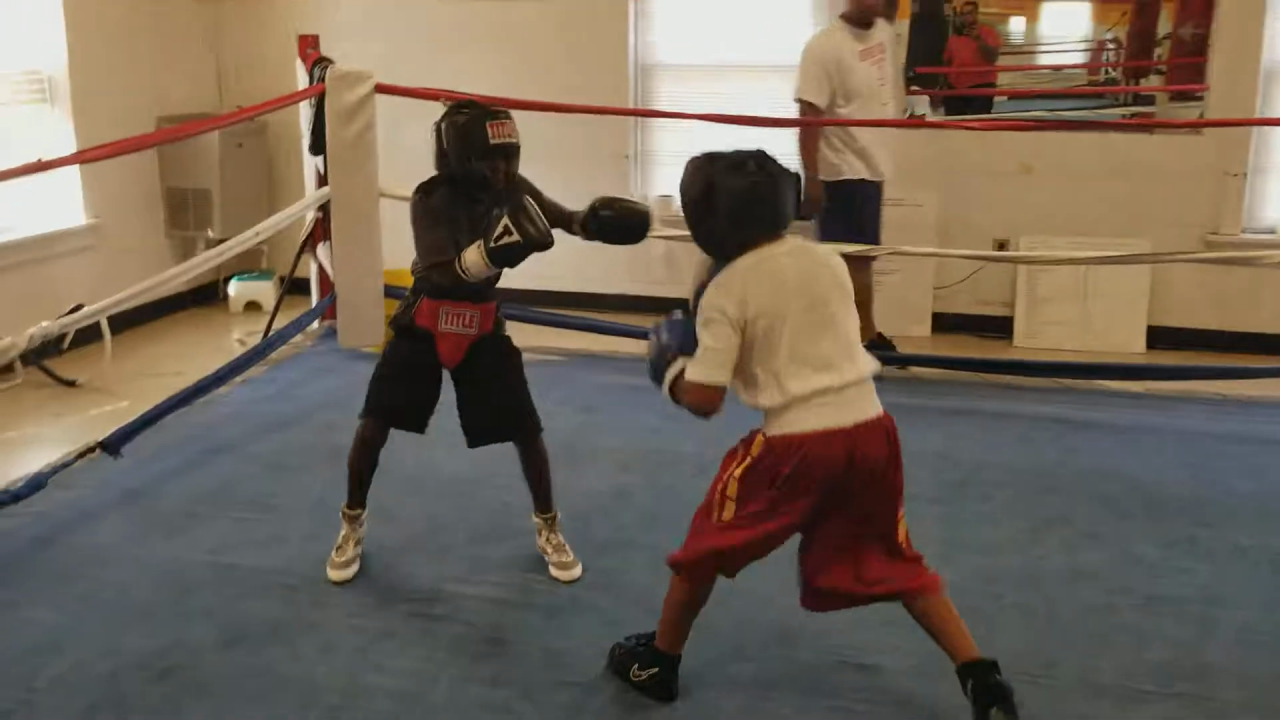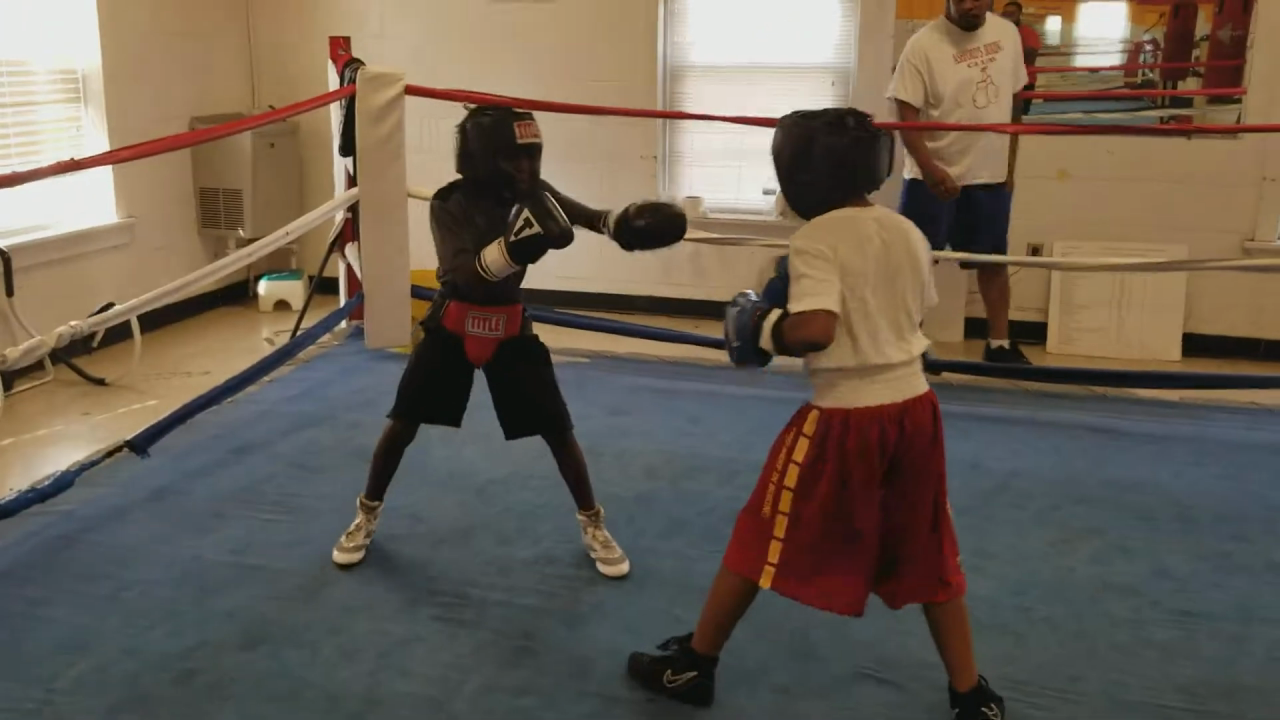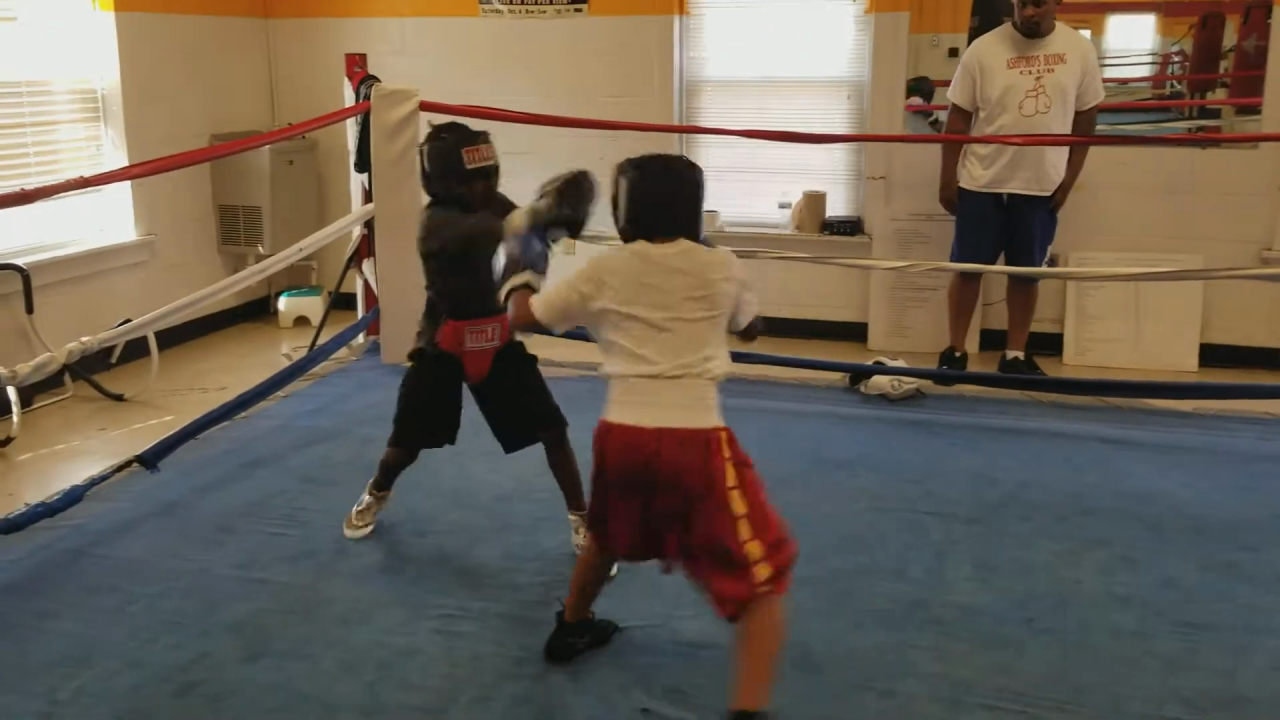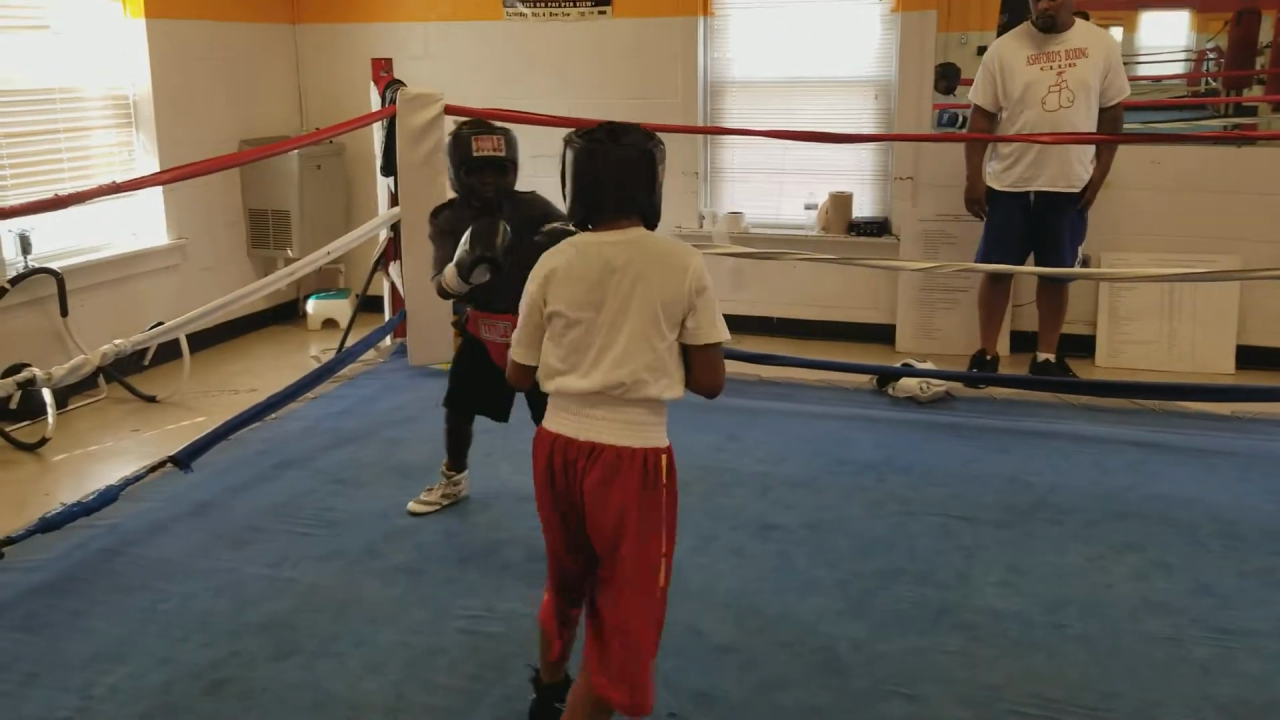
dt=0.5s
person 1, frame 1
left shoulder: (726, 291)
right shoulder: (828, 261)
left elbow: (703, 399)
left wrist: (669, 368)
left hip: (796, 444)
right hip: (869, 430)
left knee: (706, 545)
right knee: (895, 561)
left ankle: (658, 662)
person 1, frame 2
left shoulder: (814, 240)
right shoulder: (908, 233)
left elbow: (816, 330)
left wrist: (762, 329)
left hip: (844, 418)
right hip: (913, 408)
left knee: (759, 543)
right knee: (929, 556)
left ankle: (693, 665)
person 1, frame 3
left shoulder: (603, 272)
right shoulder: (724, 267)
left elbow: (525, 316)
right elbow: (746, 326)
left wrist: (518, 276)
left hip: (622, 435)
right hip: (696, 440)
left knee: (611, 533)
right knee: (763, 583)
left ankle: (573, 629)
person 1, frame 4
left shoulder: (553, 265)
right shoulder: (684, 265)
left elbow: (518, 374)
right elbow: (710, 381)
left hip: (559, 444)
right hip: (634, 456)
left knee: (569, 582)
right knee: (625, 624)
person 2, frame 1
left shoulder: (512, 188)
right shoulder: (430, 200)
left elbow: (556, 215)
right elbow: (444, 272)
left wrist: (594, 216)
right wrist: (493, 250)
left hip: (482, 327)
right hip: (423, 326)
left knee: (527, 431)
right knee: (373, 425)
left ankle: (548, 528)
right ankle: (352, 524)
person 2, frame 2
left shoulder: (531, 192)
right shoulder: (449, 204)
left elbow: (582, 215)
right elbow: (462, 272)
left wrist: (624, 221)
right wrist: (513, 246)
left hip: (509, 328)
right hip: (451, 328)
left knee: (558, 431)
right knee: (402, 423)
left ankle: (593, 525)
right ankle: (368, 513)
person 2, frame 3
left shoulder: (493, 207)
right shoulder: (435, 221)
right elbow: (474, 232)
left wrist: (562, 210)
right wrist: (539, 211)
left hip: (496, 341)
right hip: (444, 348)
left knee: (553, 431)
right knee: (406, 444)
left ankle: (584, 525)
right ankle: (377, 496)
person 2, frame 4
left shoulder: (529, 207)
right shoulder: (448, 220)
right elbow: (444, 287)
left wrist: (561, 239)
right wrist: (466, 263)
right hip: (482, 331)
right knee: (458, 413)
right ankle: (453, 480)
person 3, frame 1
left shoulder: (886, 33)
right shoulder: (825, 46)
right elbow: (810, 114)
right wrist: (812, 177)
left hip: (873, 166)
right hip: (844, 170)
left knee: (857, 253)
right knee: (858, 254)
right ankle: (868, 335)
person 3, frame 2
left shoulder: (1007, 34)
right shoulder: (923, 45)
left elbow: (1014, 100)
right elbow: (908, 117)
left wrist: (1009, 163)
right wrist: (931, 168)
left hip: (990, 174)
right hip: (932, 176)
left knee: (994, 260)
left ankle: (1000, 343)
person 3, frame 3
left shoulder: (1079, 49)
right shoulder: (984, 49)
left elbow: (1086, 117)
right elbow: (958, 116)
left wrist: (1069, 178)
right wrist: (948, 177)
left hip: (1042, 185)
right hip: (982, 182)
left knee: (1027, 272)
right knee: (968, 268)
left ankle: (1016, 355)
right ankle: (955, 351)
person 3, frame 4
left shoulder: (1101, 44)
right shoulder: (1004, 48)
left elbow: (1112, 113)
right elbow: (981, 117)
left wrist: (1100, 173)
right wrist: (974, 177)
left hip: (1070, 184)
right hip: (1008, 183)
left knee: (1057, 274)
right knee: (997, 269)
left ankle: (1047, 357)
right ankle: (986, 354)
